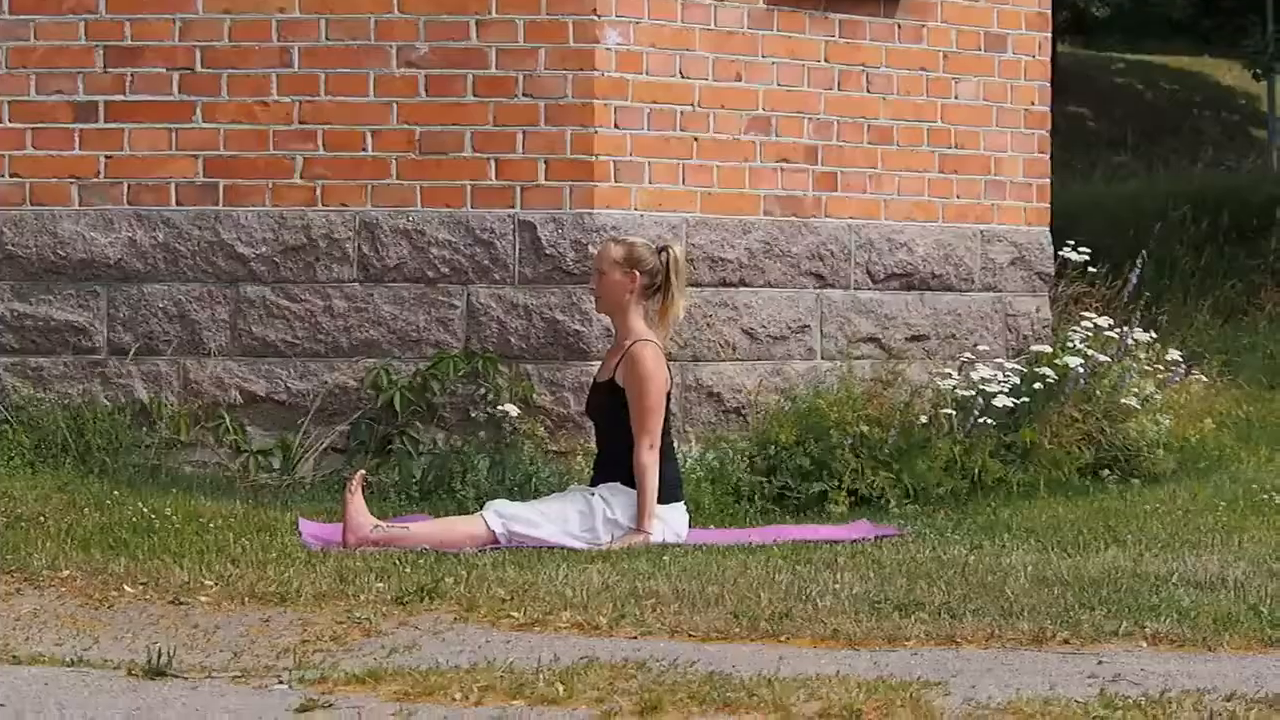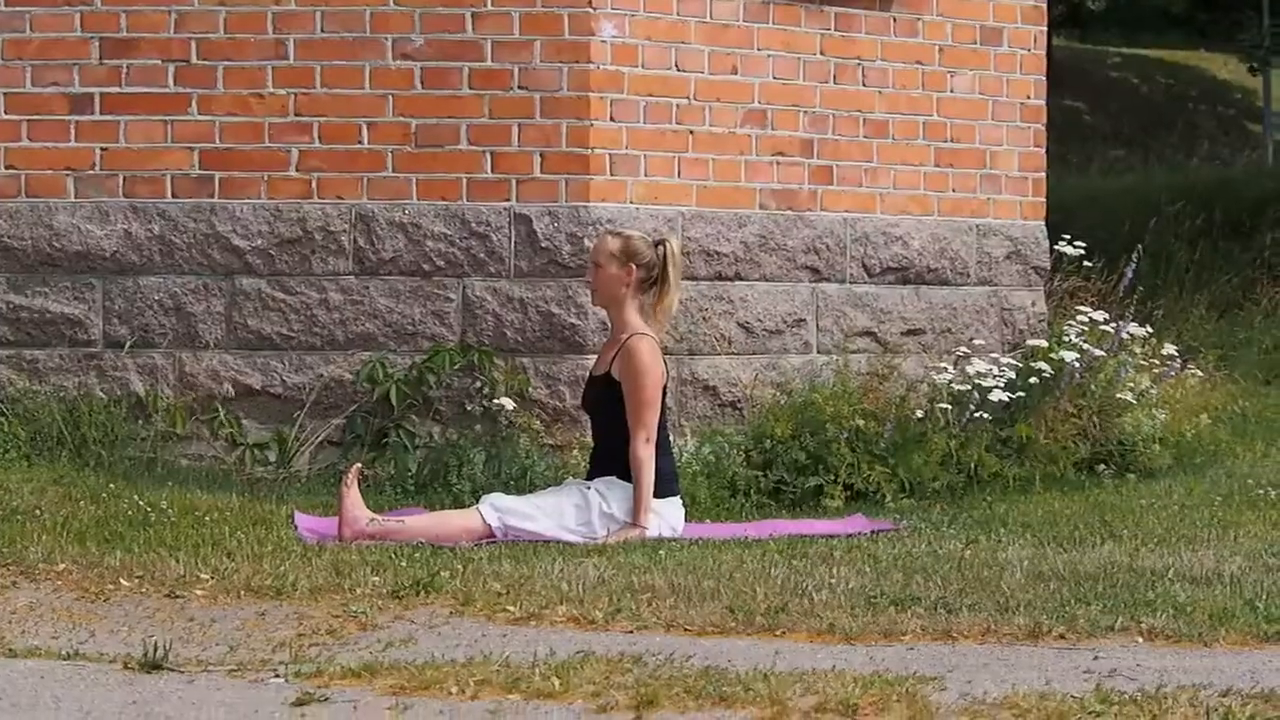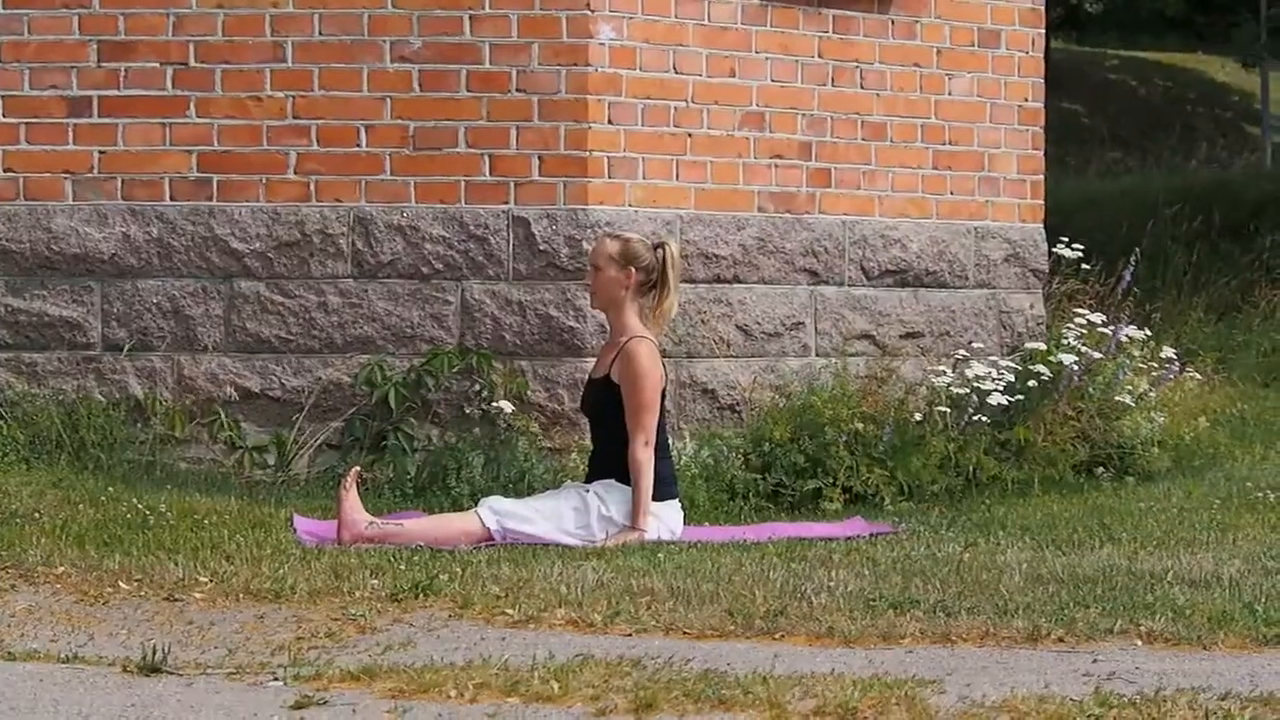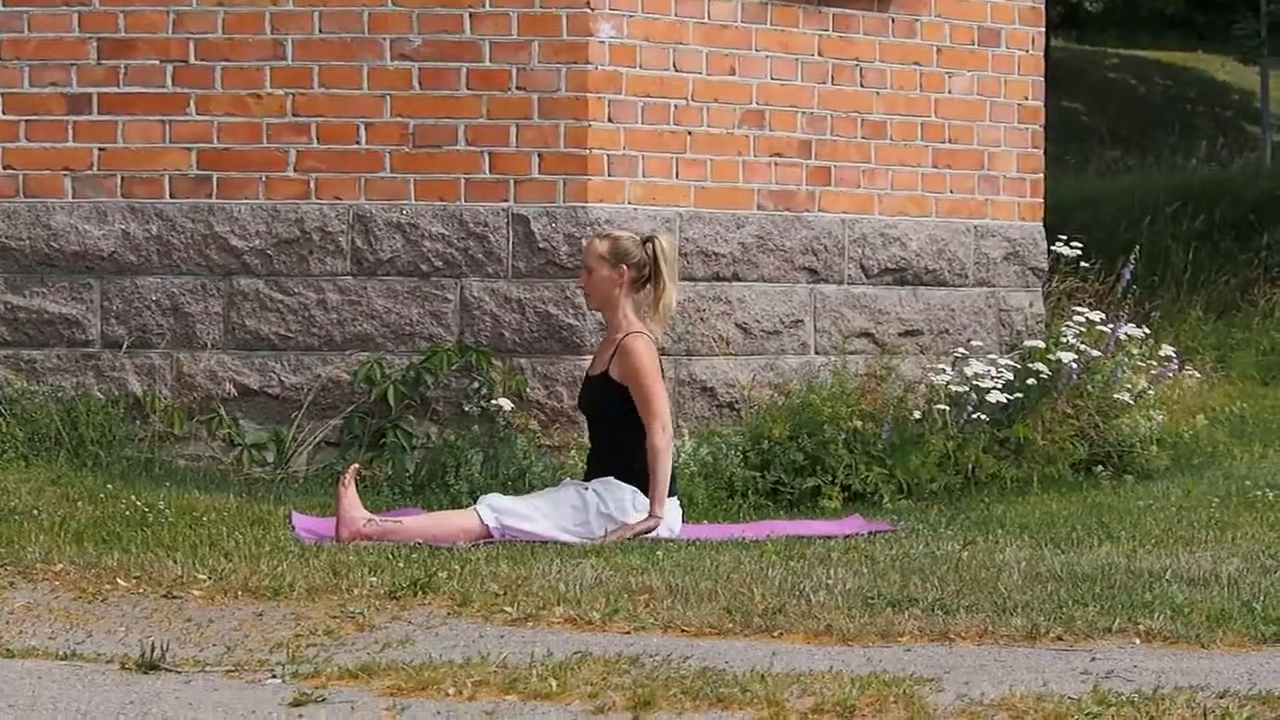
dt=0.4s
person 1, frame 1
left shoulder: (642, 355)
right shoulder: (621, 350)
left elbow: (648, 446)
left wrist: (645, 528)
left hip: (639, 508)
right hip: (614, 498)
left knee: (504, 521)
right knee: (508, 515)
left ankle: (374, 534)
right ankle: (379, 531)
person 1, frame 2
left shoulder: (639, 348)
right shoulder: (616, 344)
left elbow: (644, 440)
left wrist: (640, 522)
left hip: (635, 501)
right hip: (610, 493)
left knee: (500, 514)
right knee: (501, 507)
left ankle: (370, 528)
right ankle: (374, 527)
person 1, frame 3
left shoulder: (638, 351)
right shoulder: (615, 348)
left elbow: (642, 443)
left wrist: (639, 525)
left hip: (637, 505)
right hip: (608, 495)
left knee: (498, 519)
right knee: (502, 511)
left ankle: (369, 532)
right ankle: (375, 528)
person 1, frame 4
left shoulder: (634, 347)
right shoulder: (613, 344)
left elbow: (660, 431)
left wrist: (656, 511)
left hip: (635, 501)
right hip: (610, 493)
left knee: (496, 516)
right knee: (500, 510)
left ankle: (367, 529)
right ankle: (372, 527)
